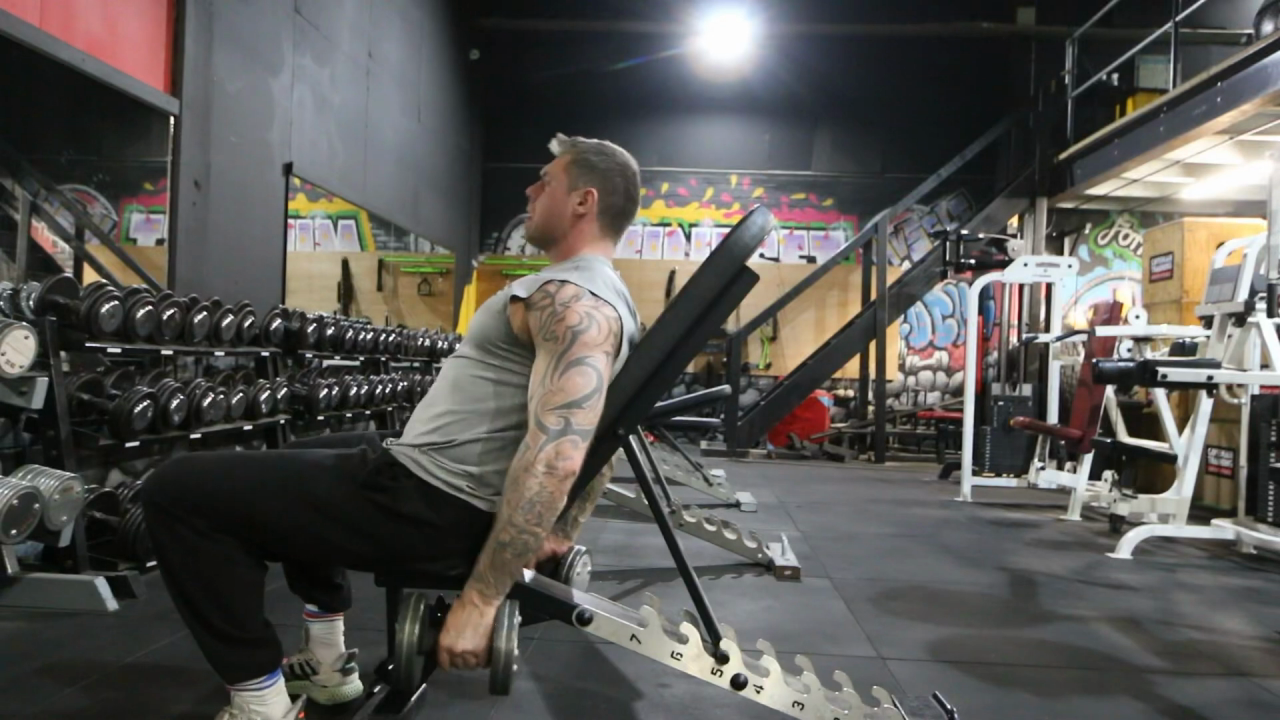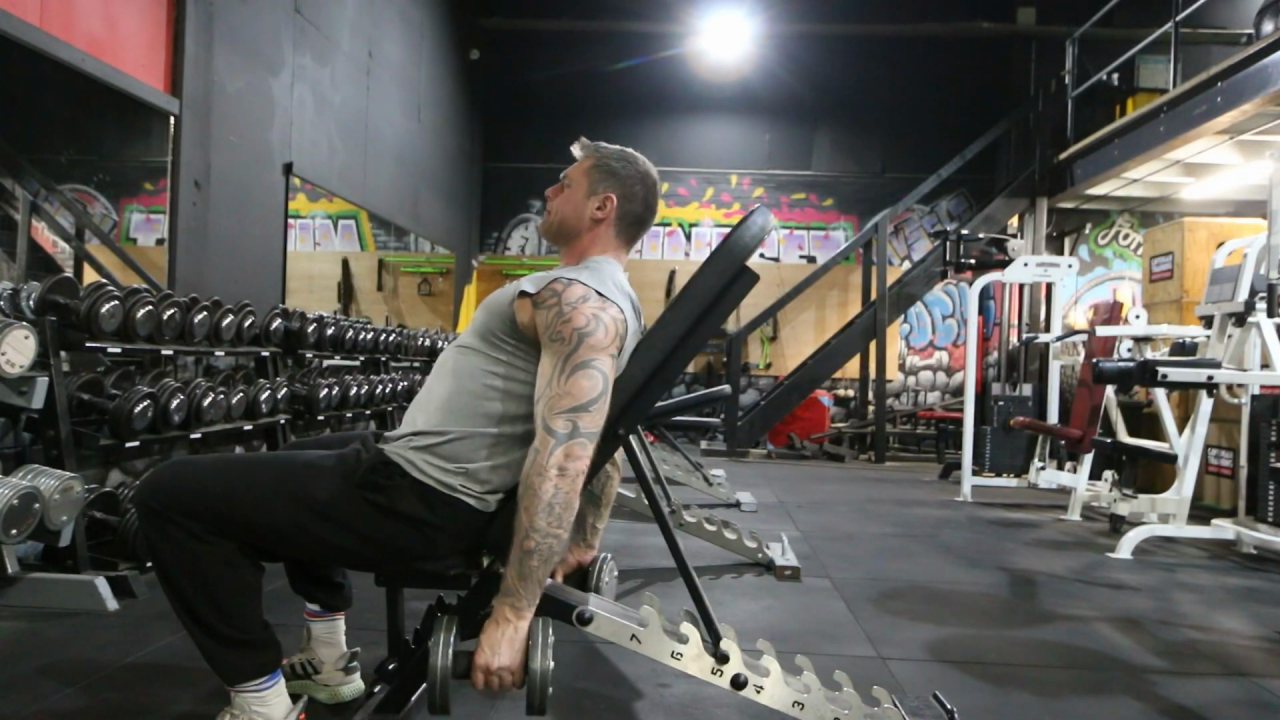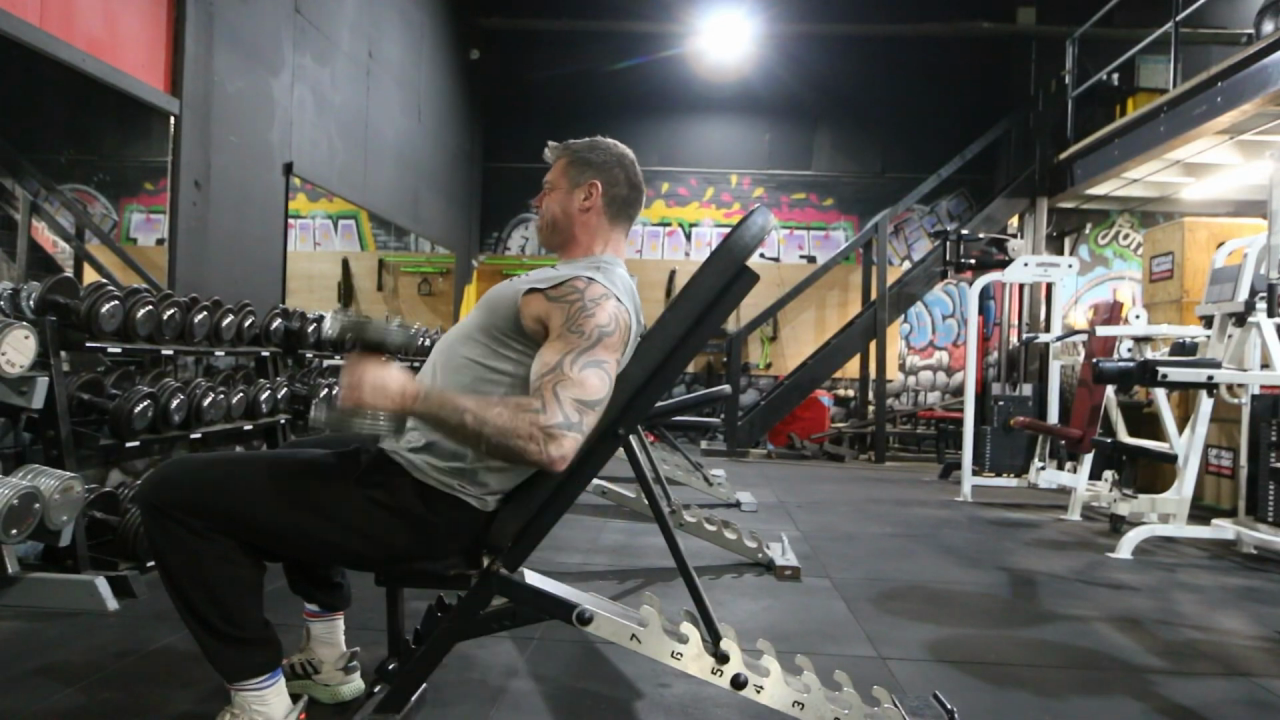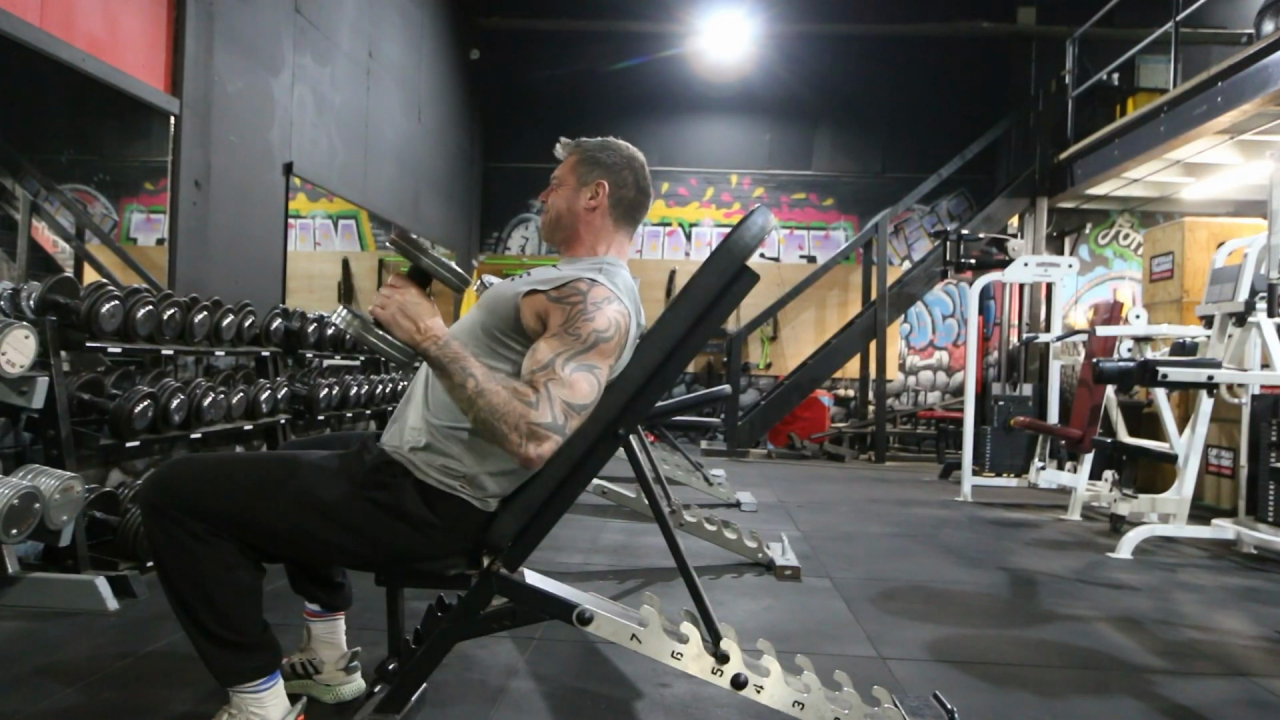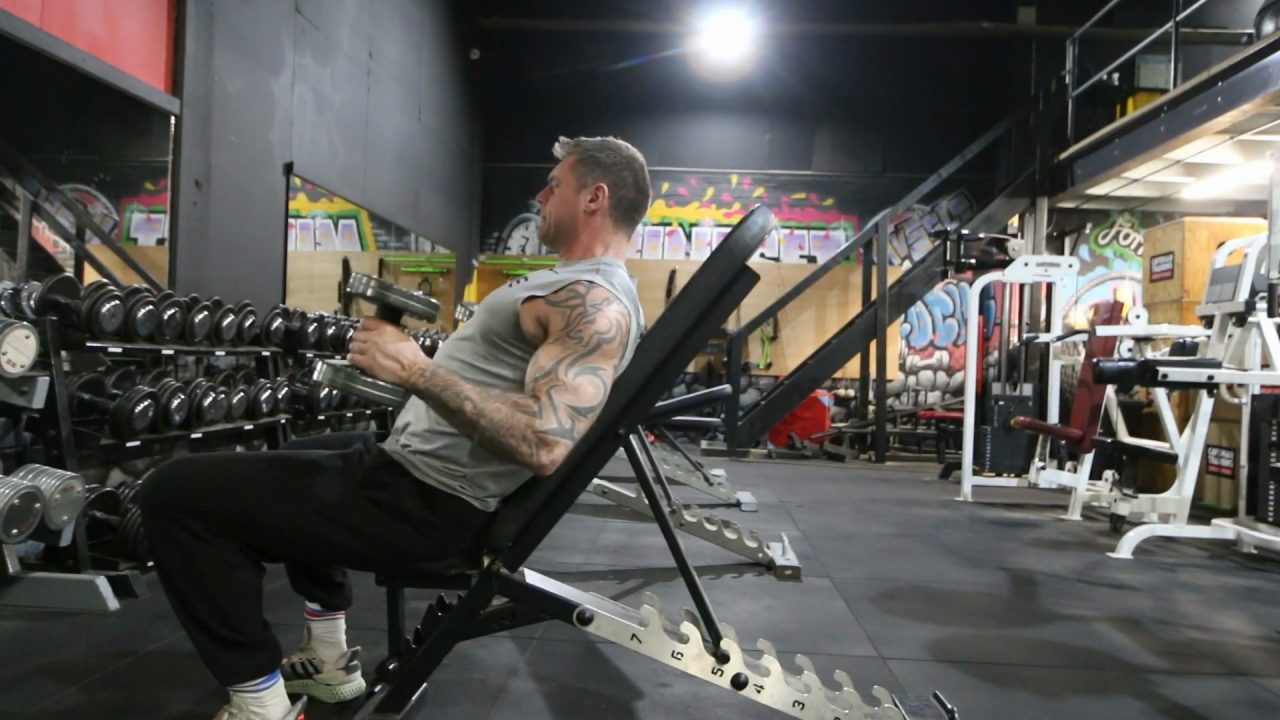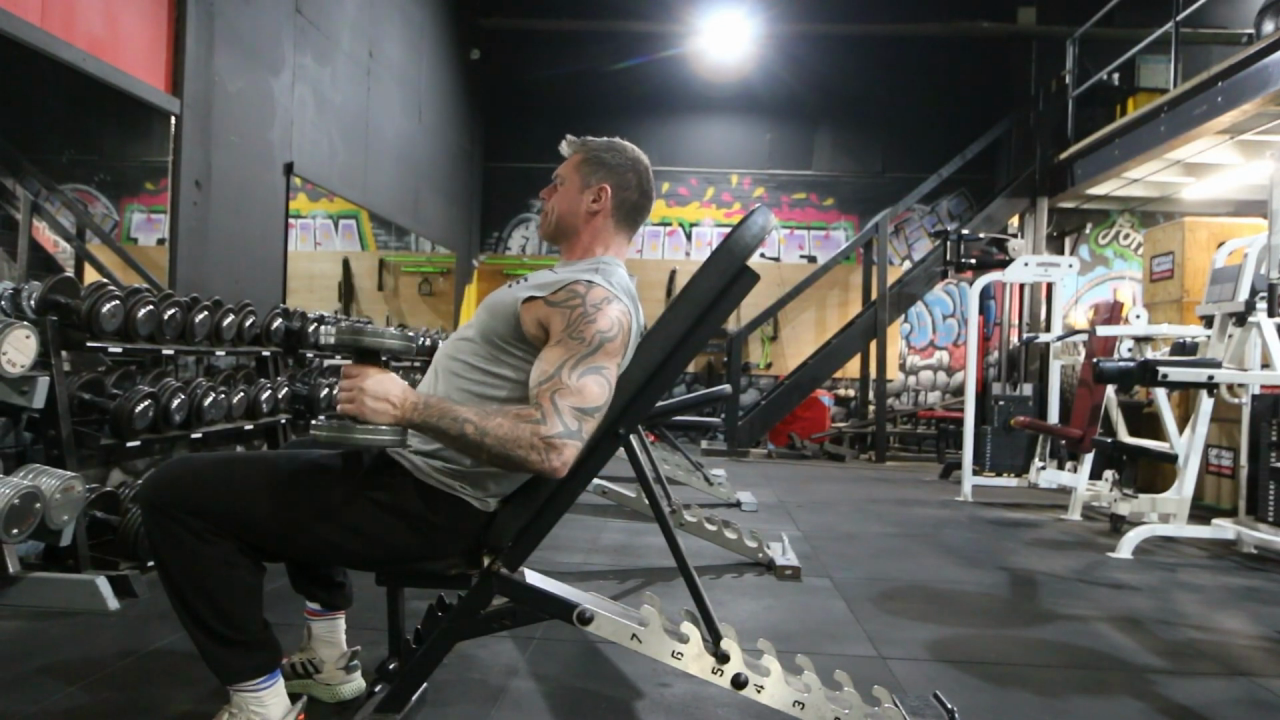
dt=0.7s
person 1, frame 1
left shoulder: (573, 300)
right shoulder: (595, 297)
left elbow: (555, 456)
right elbow: (581, 443)
left wrist: (479, 599)
right wrist: (562, 535)
left hip: (427, 502)
right hip: (441, 487)
left knee: (178, 491)
right knee: (296, 464)
right ankle: (327, 662)
person 1, frame 2
left shoulder: (579, 299)
right shoulder: (604, 299)
left elbow: (563, 455)
right elbow: (596, 444)
left wrist: (510, 615)
right wrist: (584, 543)
left hip: (420, 499)
right hip: (428, 476)
left knee: (172, 494)
right knee: (294, 461)
right ankle: (328, 661)
person 1, frame 3
left shoulder: (593, 300)
right shoulder: (587, 287)
left elbow: (552, 438)
left wrist: (407, 394)
right wrist: (414, 392)
left hip: (427, 496)
right hip: (435, 480)
left knee: (175, 492)
right knee: (294, 463)
right ankle: (327, 661)
person 1, frame 4
left shoulder: (595, 302)
right shoulder: (586, 284)
left elbow: (534, 435)
left wrist: (429, 335)
right wrist: (429, 332)
left hip: (427, 499)
right hip: (423, 469)
left knee: (176, 493)
right knee: (295, 459)
right ankle: (328, 661)
person 1, frame 5
left shoulder: (595, 305)
right shoulder: (583, 286)
left elbow: (544, 442)
left wrist: (416, 370)
left hip: (429, 499)
right hip: (425, 469)
left knee: (177, 493)
right knee: (298, 460)
right ankle: (329, 661)
person 1, frame 6
left shoulder: (594, 304)
right shoulder: (582, 285)
left elbow: (552, 445)
left wrist: (407, 405)
left hip: (428, 499)
right hip: (422, 466)
left knee: (175, 492)
right knee: (297, 460)
right ankle: (328, 661)
